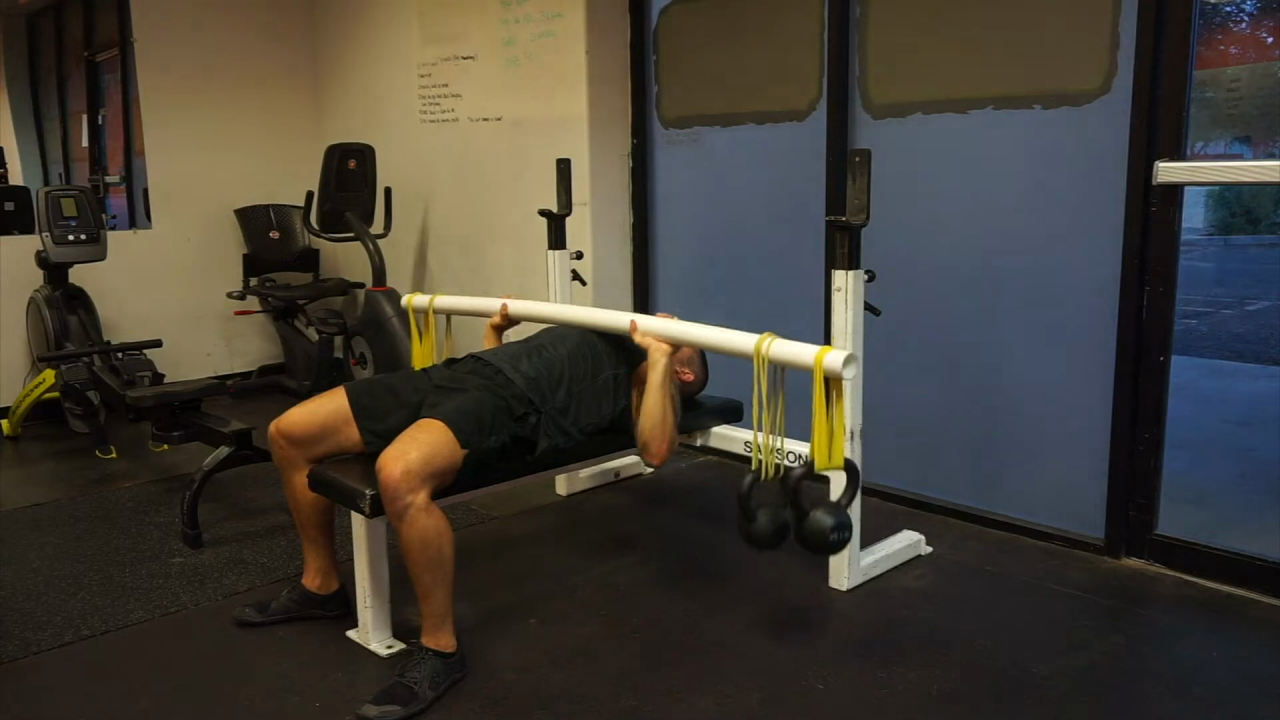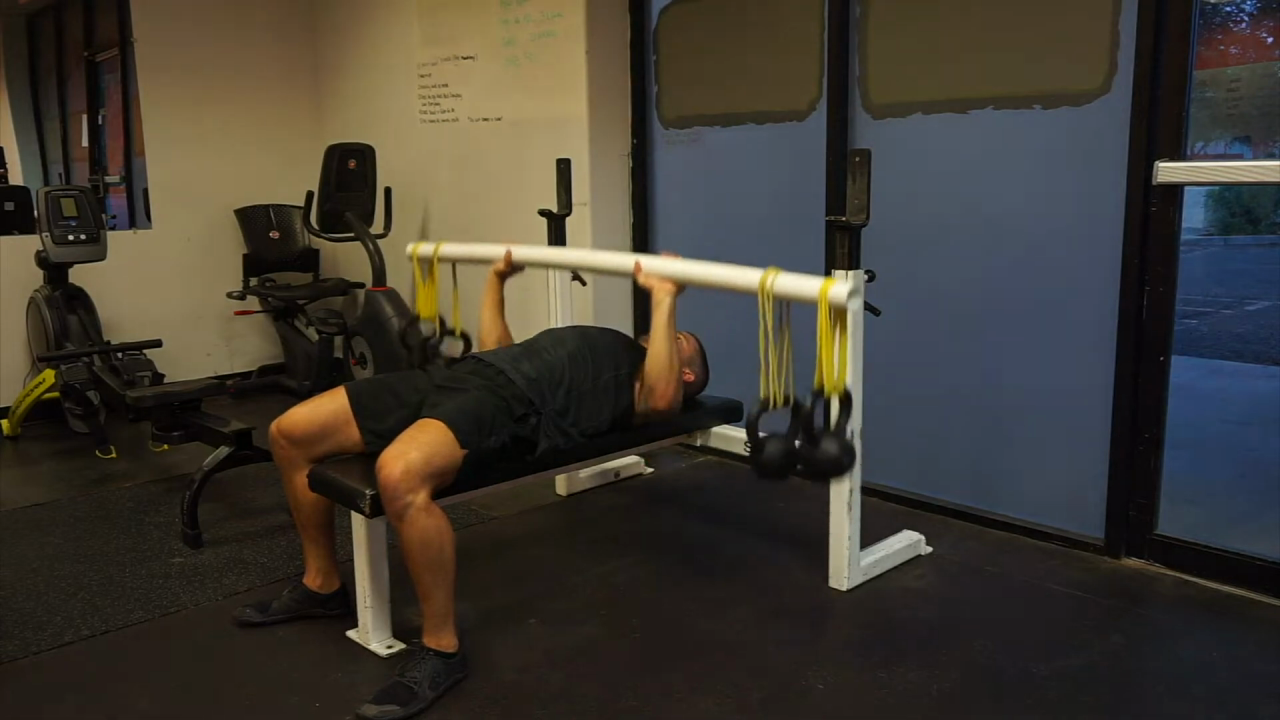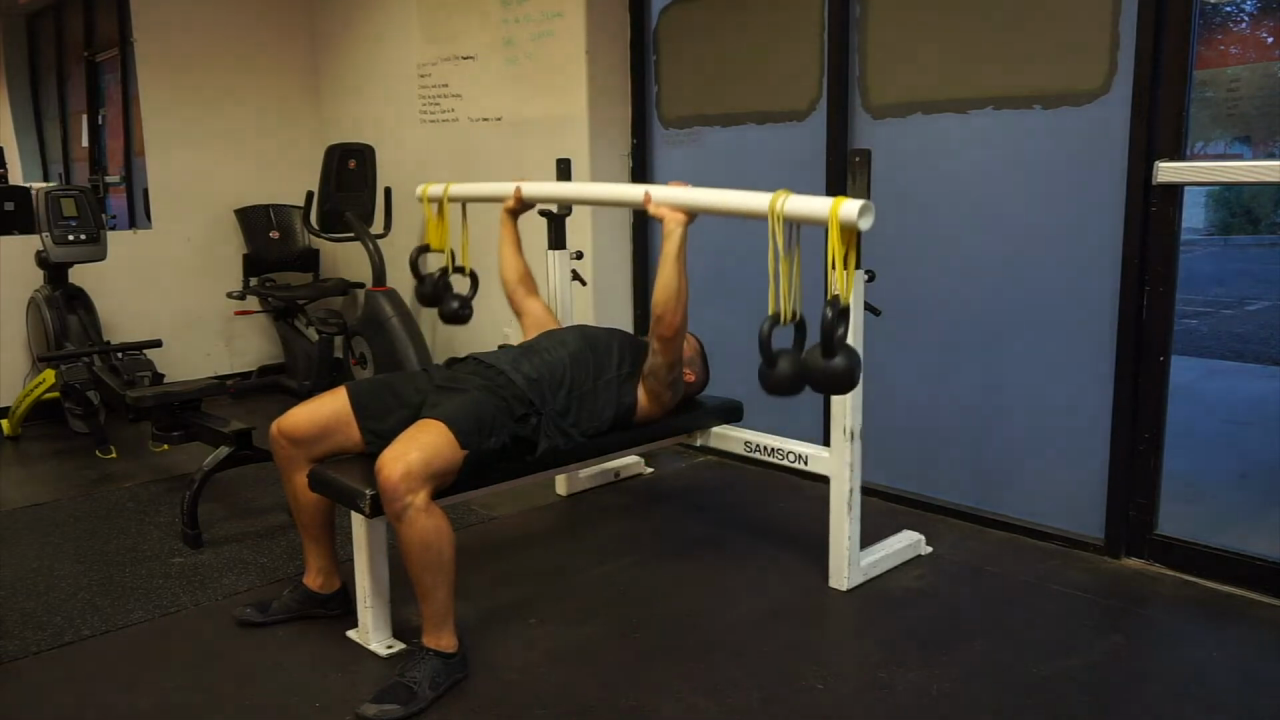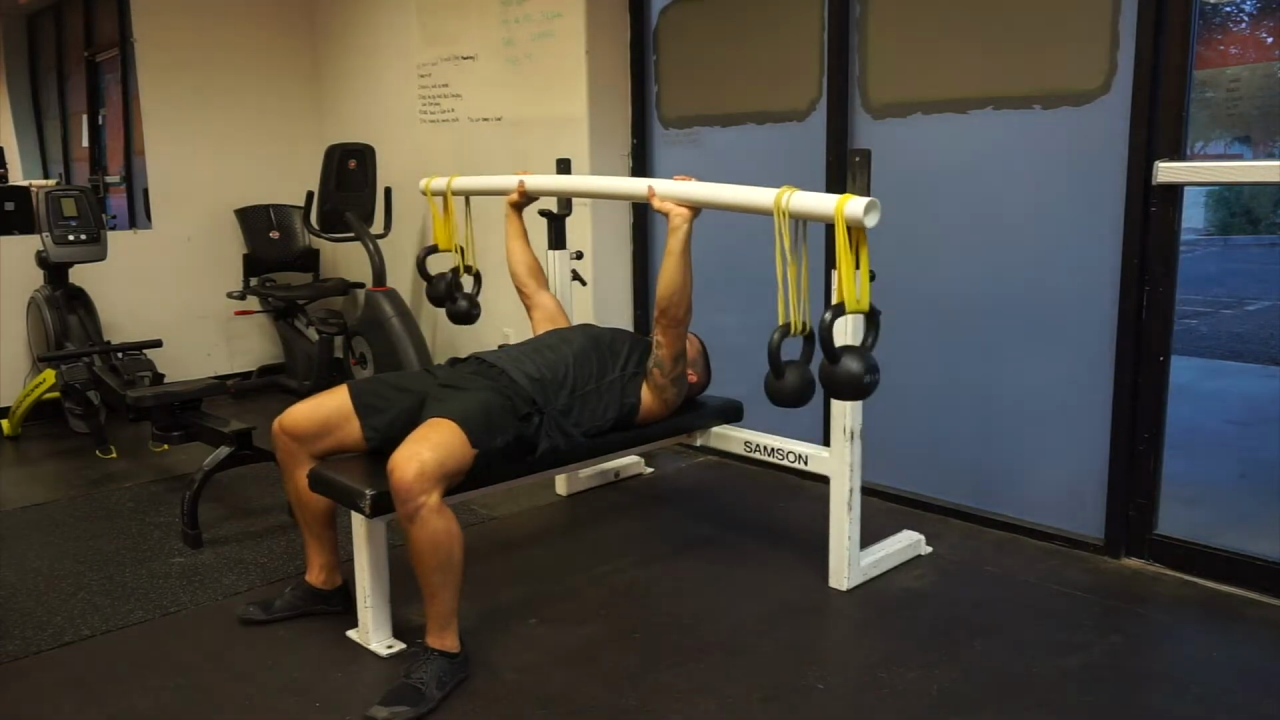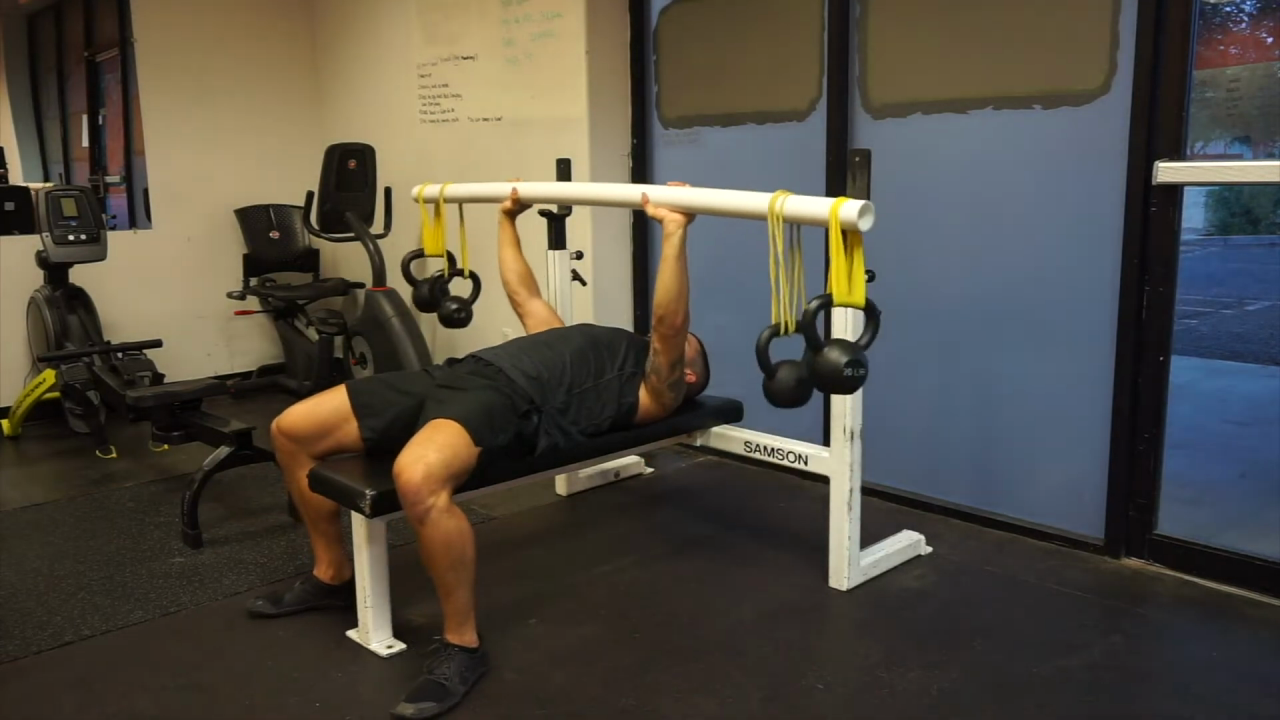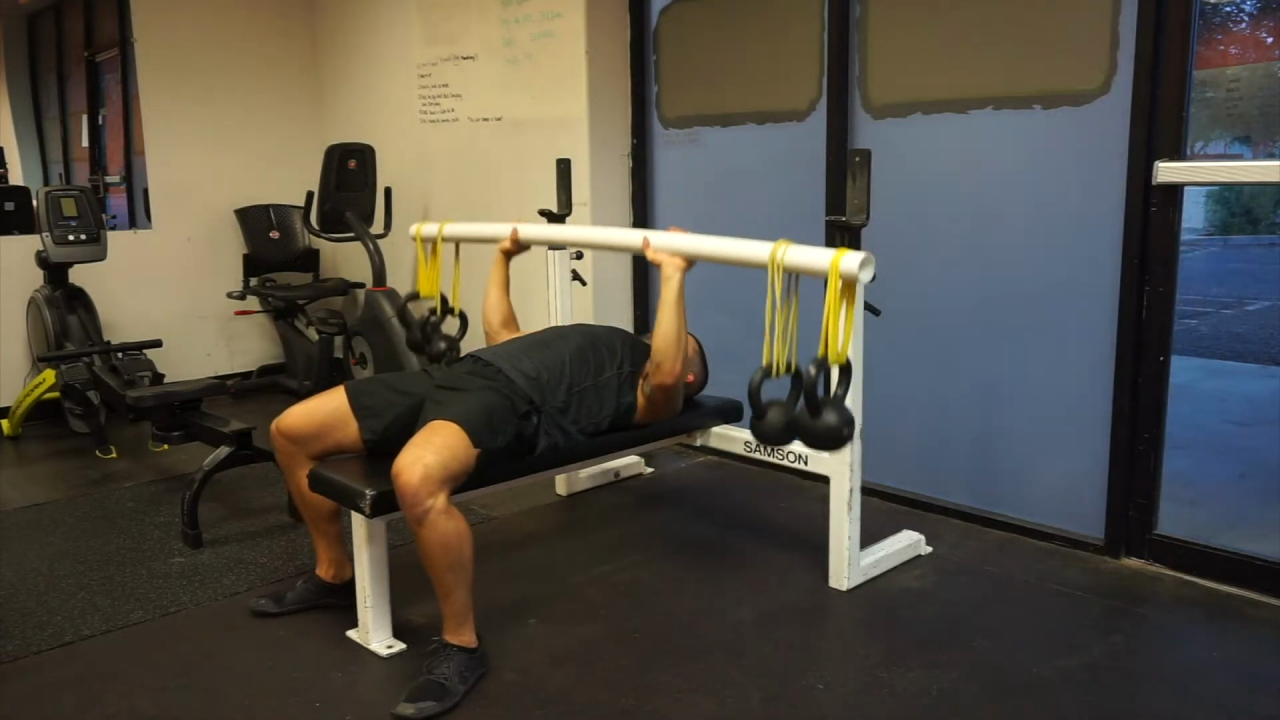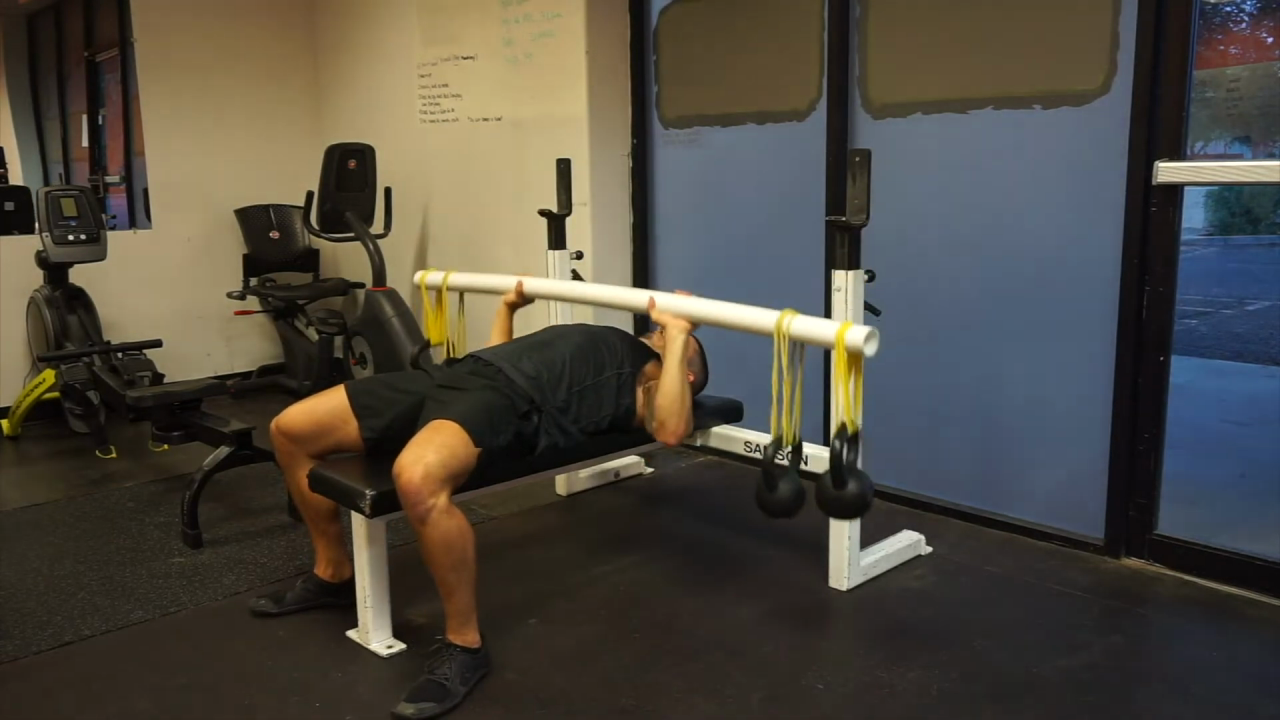
dt=0.4s
person 1, frame 1
left shoulder: (648, 378)
right shoulder: (601, 352)
left elbow: (656, 451)
left wrist: (658, 355)
right wrist: (494, 329)
left hip: (510, 402)
left knee: (401, 475)
right knee: (289, 433)
left ankle: (439, 650)
right ankle: (321, 586)
person 1, frame 2
left shoulder: (646, 380)
right shoulder: (599, 350)
left elbow: (661, 399)
right elbow: (495, 350)
left wrist: (664, 299)
right wrist: (496, 280)
left hip: (512, 403)
left knee: (400, 474)
right knee: (289, 433)
left ankle: (441, 649)
right ankle: (322, 585)
person 1, frame 3
left shoulder: (656, 387)
right shoulder: (589, 351)
left elbow: (667, 325)
right elbow: (522, 296)
left wrist: (675, 229)
right wrist: (510, 218)
left hip: (512, 402)
right hip: (461, 375)
left knee: (400, 476)
right knee: (289, 434)
left ankle: (441, 650)
right ankle: (321, 585)
person 1, frame 4
left shoulder: (659, 386)
right shoulder: (591, 348)
left elbow: (672, 318)
right elbow: (533, 289)
left wrist: (680, 226)
right wrist: (515, 212)
left hip: (513, 402)
right hip: (460, 375)
left knee: (412, 476)
right knee: (293, 430)
left ankle: (443, 650)
right ankle: (324, 581)
person 1, frame 5
left shoulder: (658, 387)
right shoulder: (591, 350)
left elbow: (670, 326)
right elbow: (525, 296)
left wrist: (674, 231)
right wrist: (507, 219)
left hip: (512, 398)
right hip: (457, 374)
left knee: (419, 479)
right knee: (291, 431)
left ankle: (462, 646)
right ankle: (332, 576)
person 1, frame 6
left shoulder: (653, 391)
right shoulder: (594, 353)
left elbow: (666, 376)
right elbow: (502, 336)
left wrist: (672, 275)
right wrist: (503, 259)
left hip: (511, 399)
left knee: (418, 481)
right knee: (290, 431)
left ankle: (461, 646)
right ankle: (334, 575)
person 1, frame 7
left shoulder: (652, 381)
right shoulder: (601, 350)
left elbow: (671, 431)
left wrist: (679, 336)
right wrist: (508, 308)
left hip: (511, 399)
left knee: (420, 479)
right knee: (290, 429)
left ankle: (464, 645)
right ankle: (334, 575)
